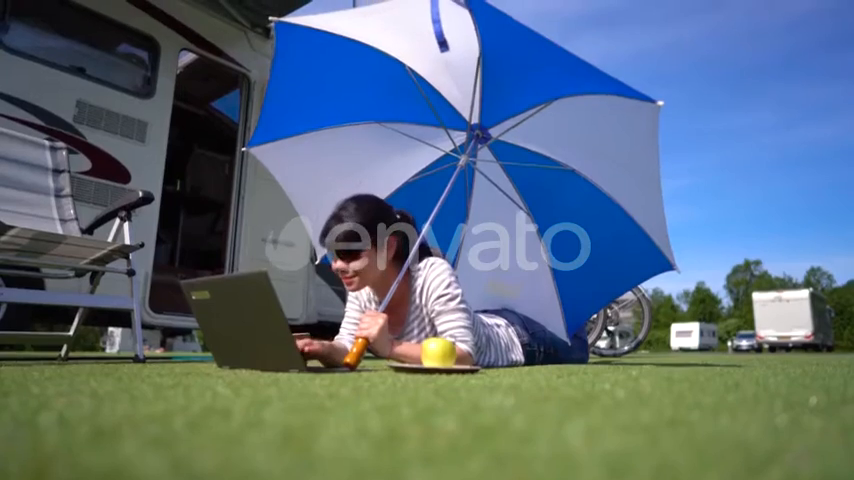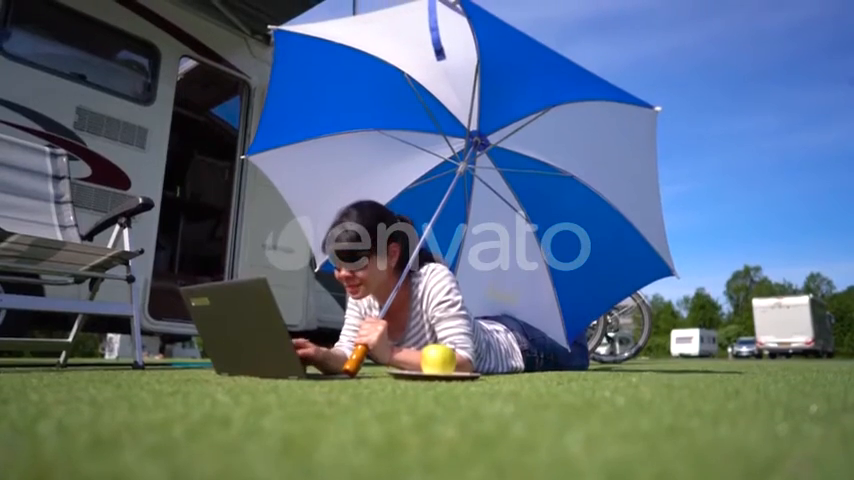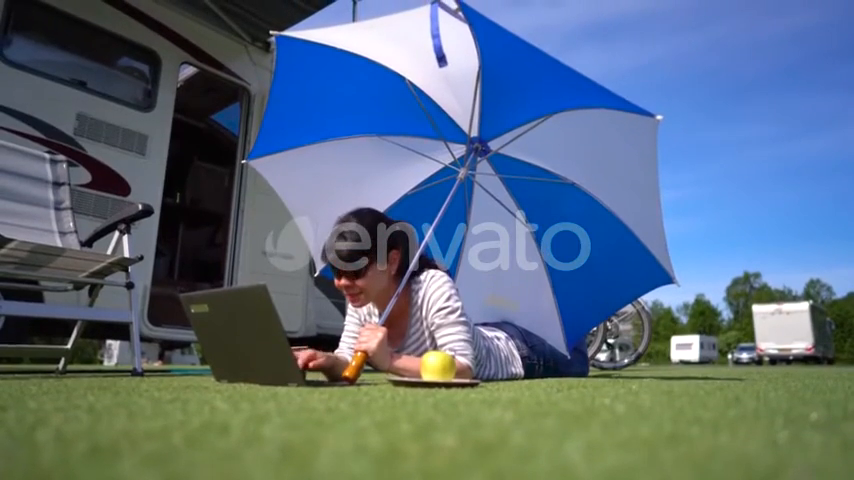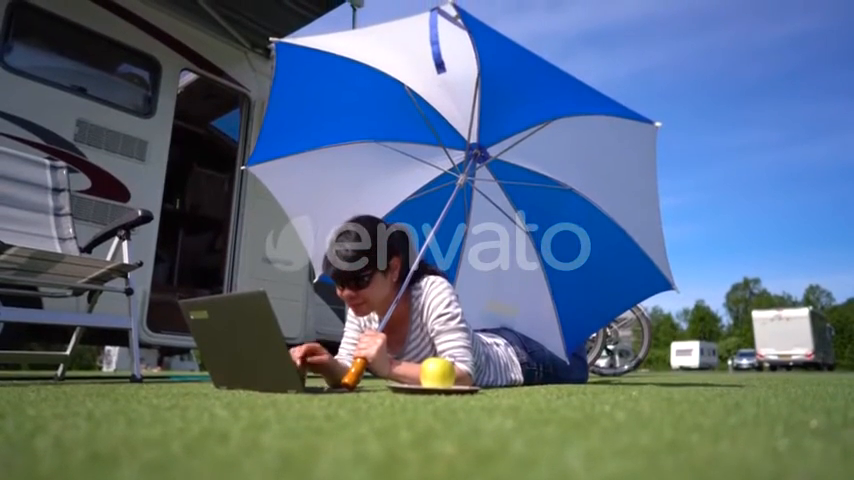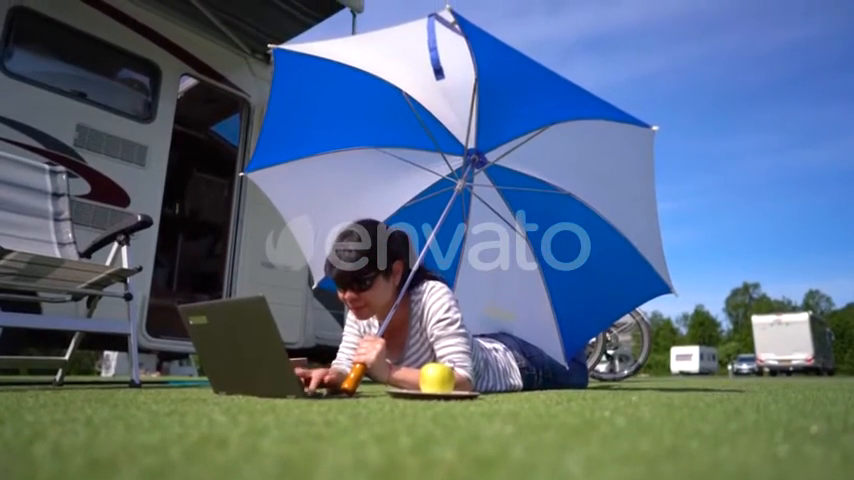
dt=0.5s
person 1, frame 1
left shoulder: (434, 274)
right shoulder: (361, 290)
left elbow: (464, 355)
right elbow: (346, 349)
left wrist: (391, 348)
right wrist: (325, 350)
left hip: (515, 341)
person 1, frame 2
left shoulder: (434, 280)
right shoulder: (361, 296)
left elbow: (463, 362)
right elbow: (345, 358)
left wrist: (391, 354)
right wrist: (322, 356)
left hip: (516, 346)
person 1, frame 3
left shoulder: (434, 287)
right shoulder: (360, 304)
left elbow: (463, 369)
right elbow: (346, 366)
left wrist: (391, 361)
right wrist: (329, 362)
left hip: (516, 353)
person 1, frame 4
left shoulder: (434, 293)
right shoulder: (361, 309)
left elbow: (463, 375)
right elbow: (346, 375)
left wrist: (390, 367)
right wrist: (329, 366)
left hip: (515, 359)
person 1, frame 5
left shoulder: (434, 297)
right shoulder: (359, 314)
left elbow: (462, 381)
right elbow: (343, 372)
left wrist: (390, 373)
right wrist: (329, 376)
left hip: (514, 365)
